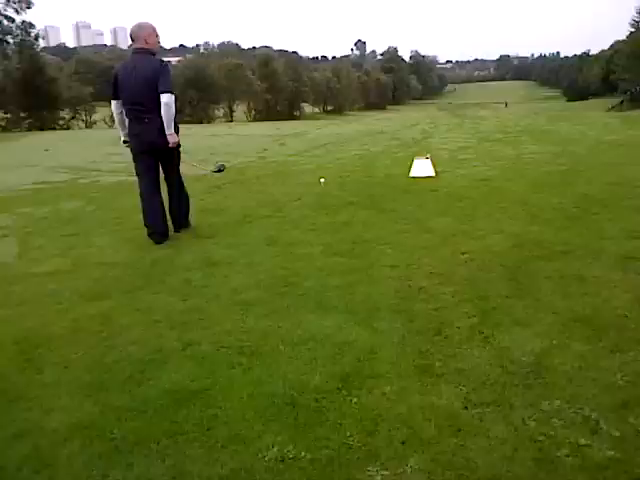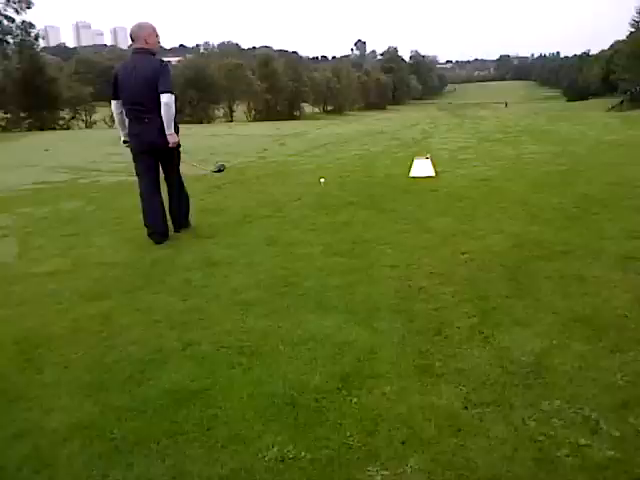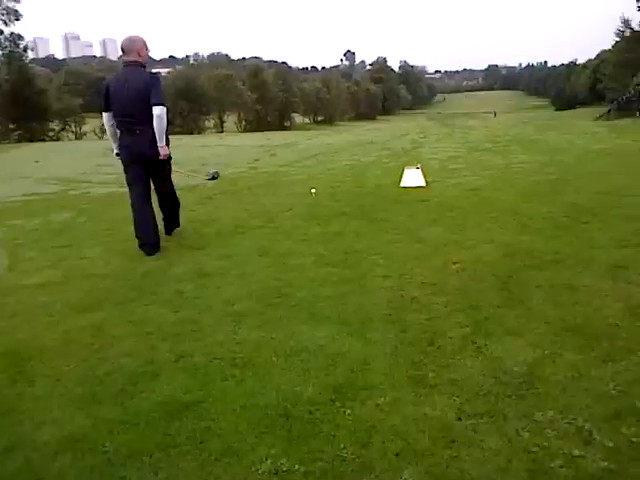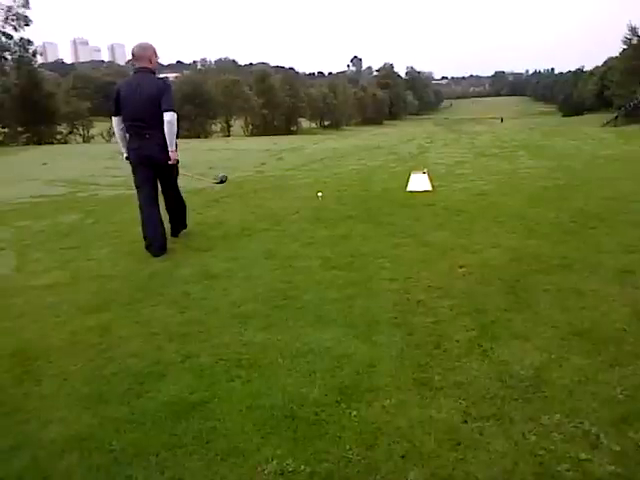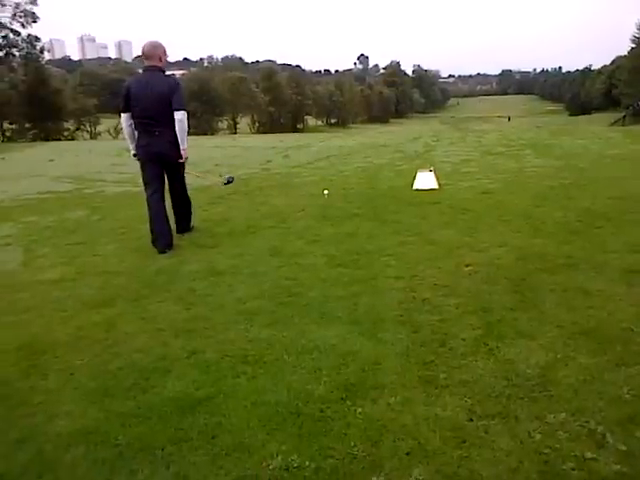
dt=0.1s
person 1, frame 1
left shoulder: (120, 70)
right shoulder: (159, 66)
left elbow: (116, 106)
right elbow: (167, 100)
left wrist: (124, 134)
right wrist: (170, 131)
left hip: (137, 133)
right hip: (161, 131)
left knee: (147, 183)
right knee: (173, 178)
left ankle: (158, 232)
right ankle: (180, 221)
person 1, frame 2
left shoulder: (120, 70)
right shoulder: (159, 66)
left elbow: (116, 106)
right elbow: (167, 100)
left wrist: (124, 134)
right wrist: (171, 131)
left hip: (137, 133)
right hip: (161, 130)
left knee: (147, 183)
right knee: (173, 178)
left ankle: (158, 232)
right ankle: (180, 221)
person 1, frame 3
left shoulder: (111, 83)
right shoulder: (151, 79)
left elbow: (107, 118)
right elbow: (159, 112)
left wrist: (116, 146)
right wrist: (162, 143)
left hip: (128, 145)
right hip: (152, 141)
left knee: (138, 195)
right knee: (164, 186)
left ankle: (149, 243)
right ankle: (171, 225)
person 1, frame 4
left shoulder: (121, 88)
right shoulder: (161, 85)
left elbow: (117, 123)
right elbow: (169, 118)
left wrist: (125, 150)
right wrist: (172, 148)
left hip: (137, 148)
right hip: (161, 146)
left knee: (146, 197)
right knee: (170, 190)
left ankle: (156, 245)
right ankle: (177, 227)
person 1, frame 5
left shoulder: (131, 85)
right shoulder: (171, 83)
left elbow: (125, 120)
right elbow: (180, 116)
left wrist: (133, 148)
right wrist: (183, 146)
left hip: (146, 145)
right hip: (170, 143)
left knee: (154, 192)
right knee: (177, 186)
left ankle: (162, 242)
right ankle: (183, 225)
